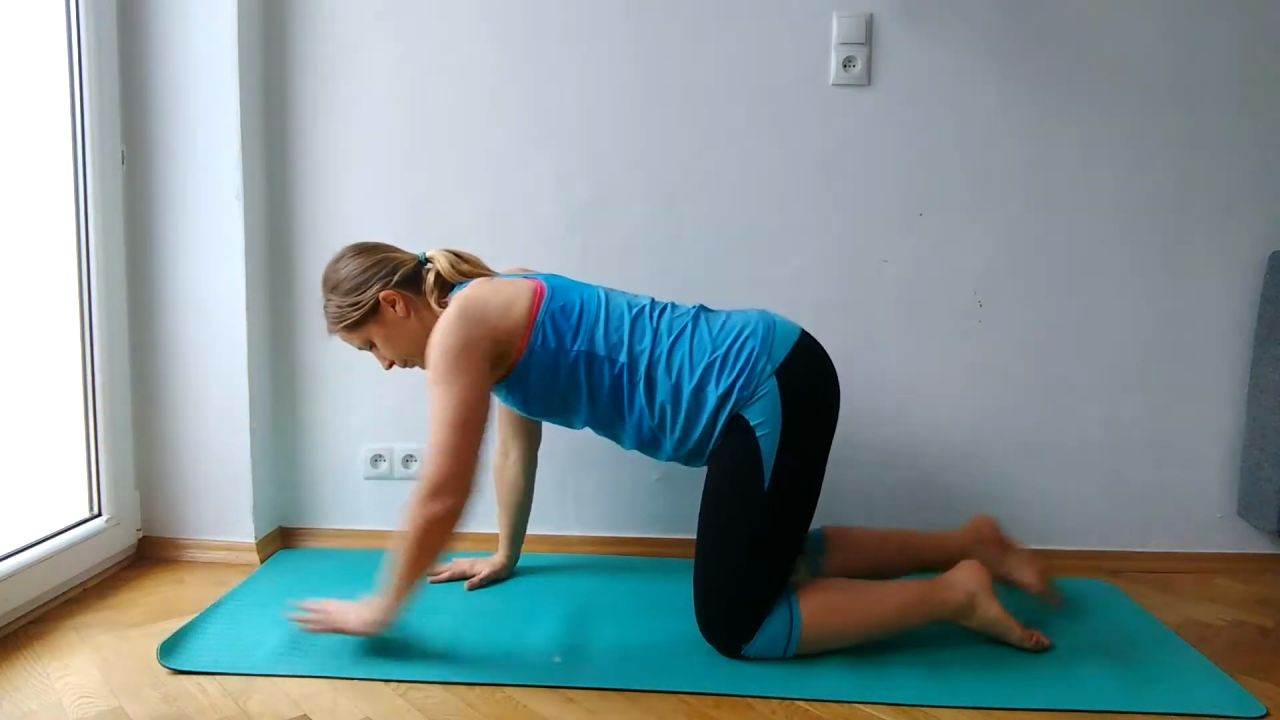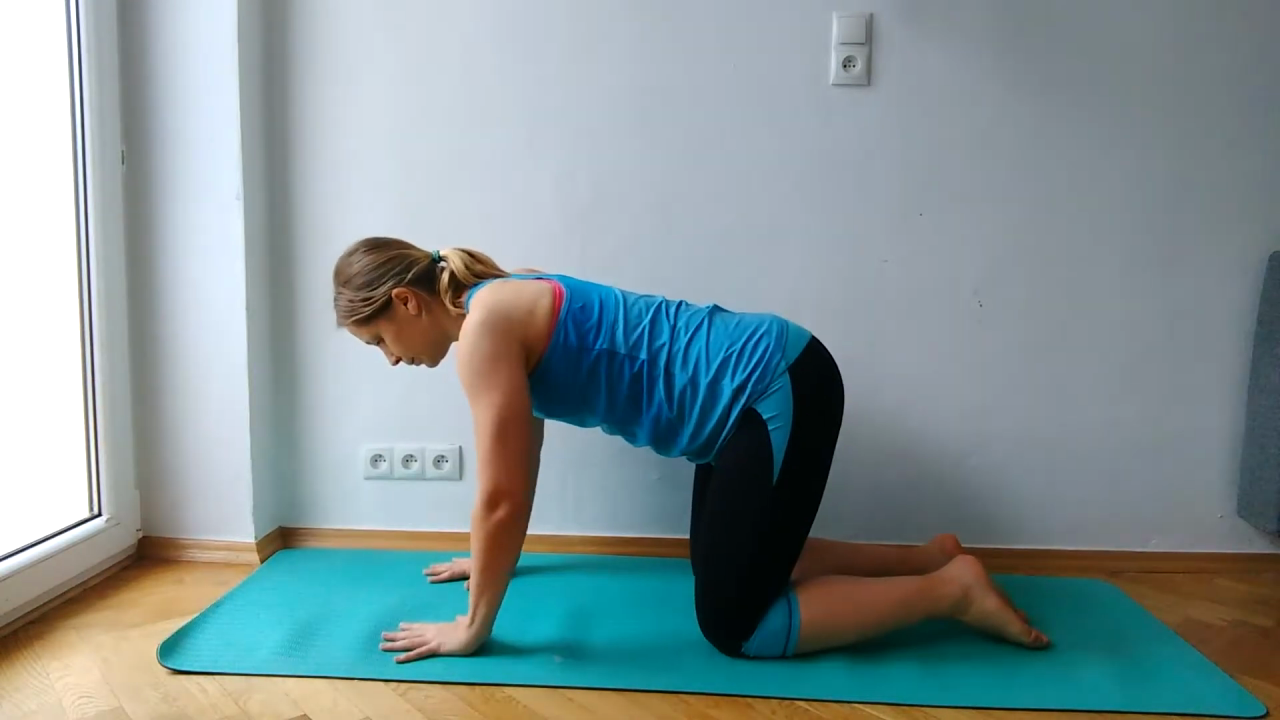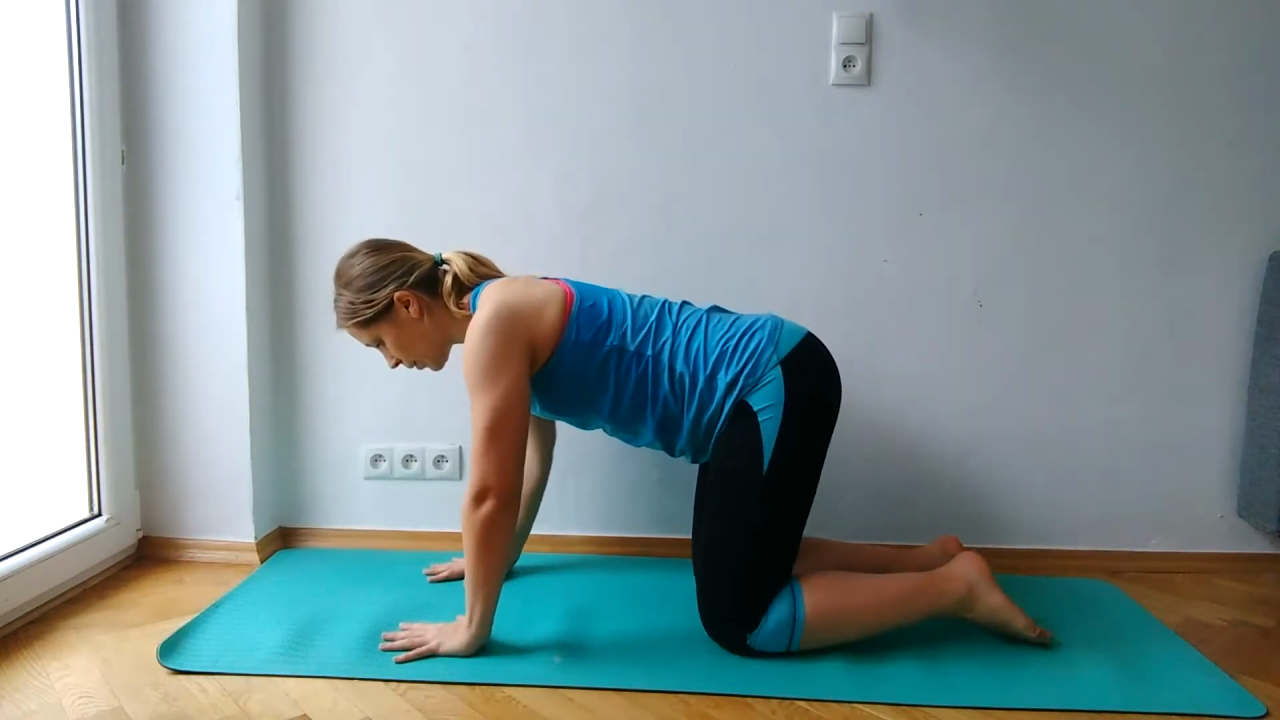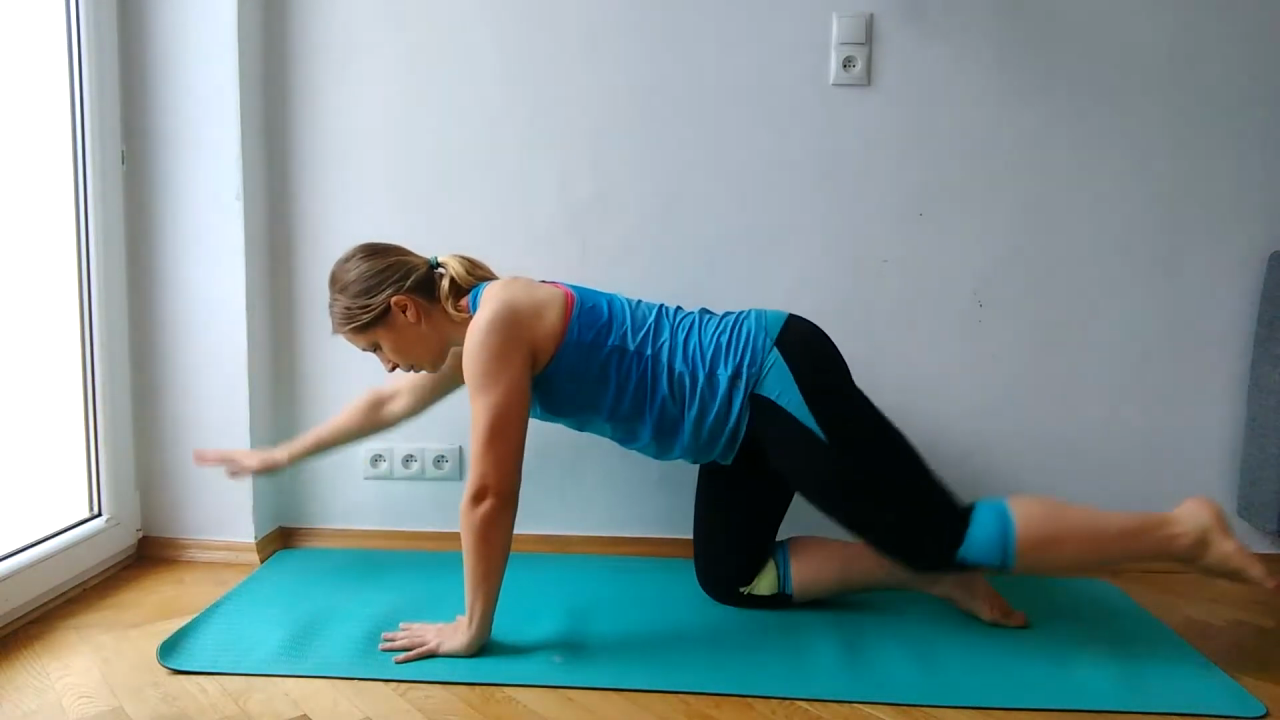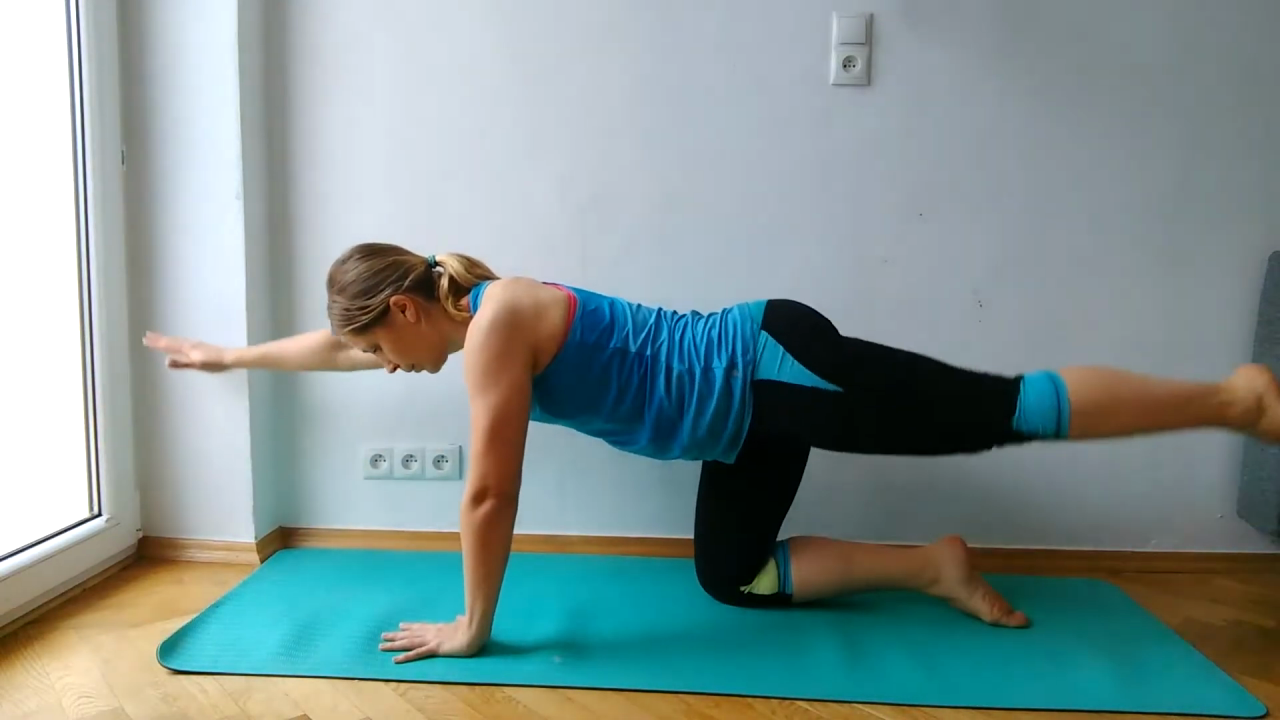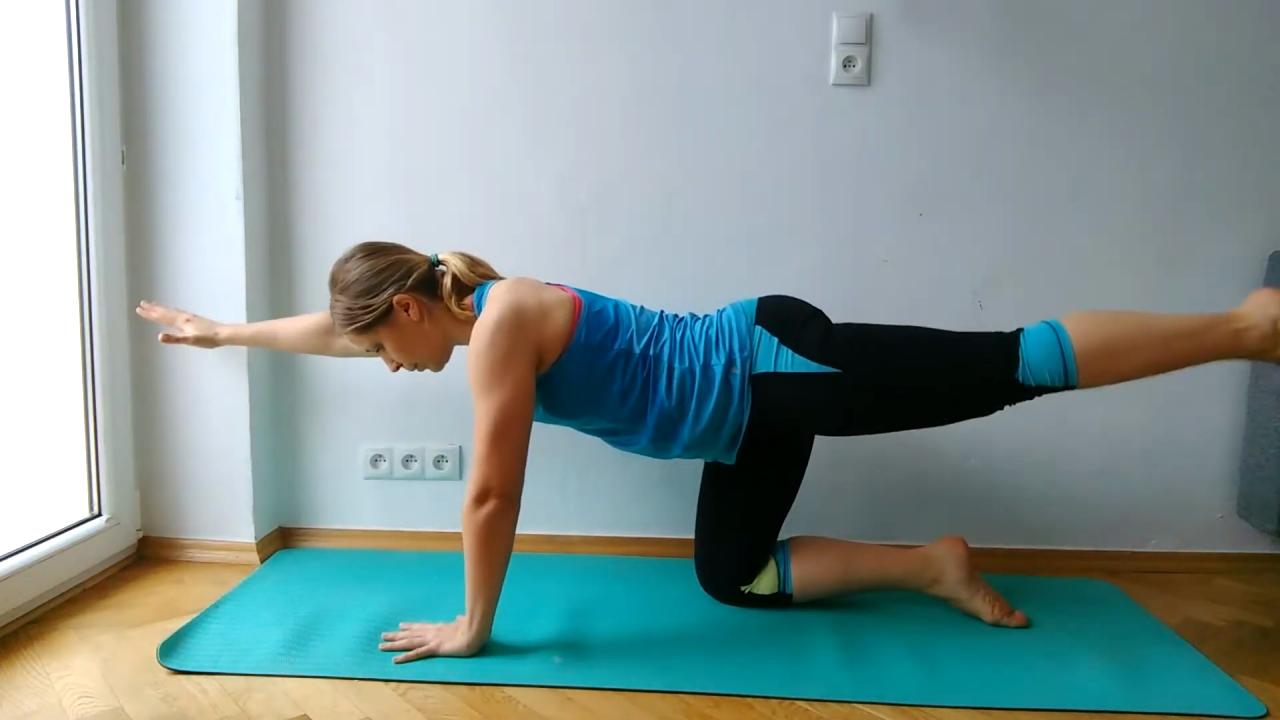
dt=0.5s
person 1, frame 1
left shoulder: (462, 325)
right shoulder: (492, 304)
left elbow: (442, 490)
right elbow: (519, 439)
left wrist: (385, 606)
right wrist: (504, 553)
left hip: (767, 389)
right hip: (760, 380)
left knee: (734, 623)
right knee: (768, 560)
left ankle: (956, 593)
right ankle: (965, 544)
person 1, frame 2
left shoulder: (482, 327)
right shoulder: (504, 306)
left elbow: (502, 496)
right elbow: (524, 453)
left wrist: (472, 627)
right wrist: (492, 557)
left hip: (776, 390)
right hip: (756, 388)
left knee: (732, 624)
right knee: (736, 566)
left ankle: (952, 589)
right ankle: (928, 558)
person 1, frame 3
left shoulder: (492, 327)
right shoulder: (505, 319)
left elbow: (489, 494)
right elbow: (532, 459)
left wrist: (473, 627)
right wrist: (499, 557)
left hip: (776, 384)
right hip: (749, 389)
left knee: (739, 621)
right knee: (723, 573)
left ankle: (957, 583)
right ankle: (926, 560)
person 1, frame 4
left shoulder: (492, 326)
right shoulder: (478, 322)
left elbow: (489, 496)
right elbow: (393, 405)
left wrist: (471, 627)
right wrist: (279, 454)
left hip: (773, 376)
right hip: (746, 398)
left knee: (937, 533)
right knee: (730, 578)
left ankle: (1179, 530)
right ankle: (954, 566)
person 1, frame 5
left shoulder: (491, 328)
right shoulder: (460, 312)
left elbow: (489, 497)
right elbow: (339, 342)
left wrist: (469, 628)
right wrist: (227, 353)
left hip: (774, 368)
right hip: (749, 397)
left knee: (1006, 406)
right knee: (730, 576)
right ankle: (933, 566)
person 1, frame 6
left shoulder: (499, 325)
right shoulder: (460, 309)
left elbow: (491, 496)
right elbow: (336, 325)
left wrist: (471, 628)
right wrist: (220, 331)
left hip: (775, 363)
right hip: (753, 402)
left knee: (1010, 364)
right knee: (732, 578)
right ankle: (932, 566)
